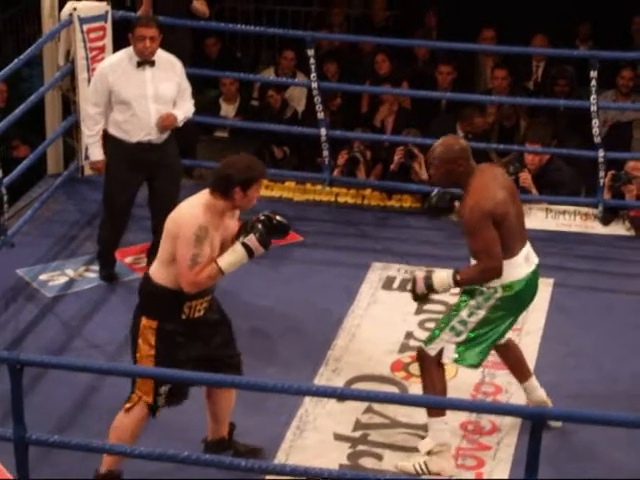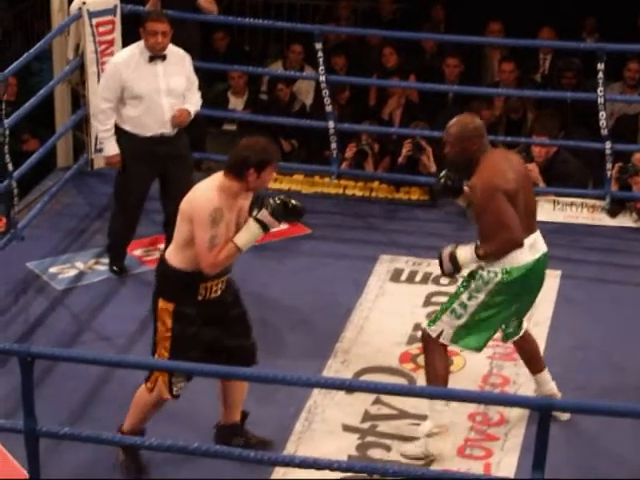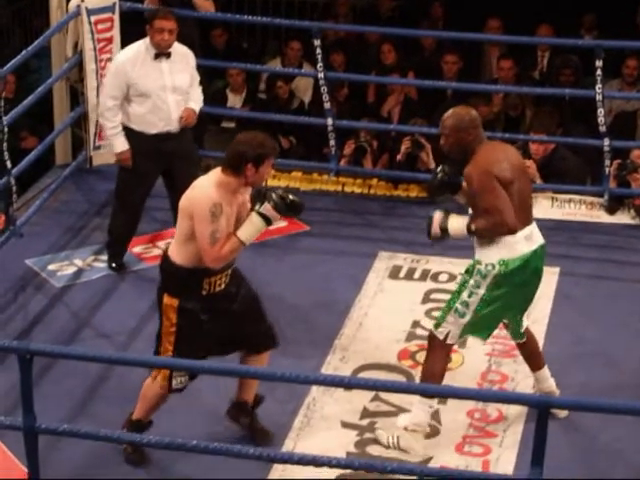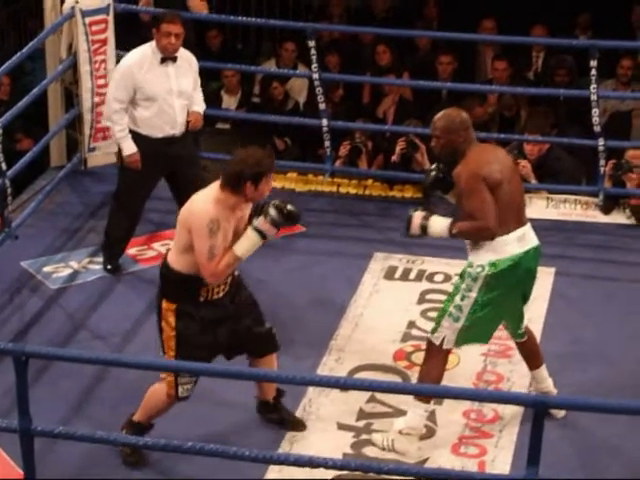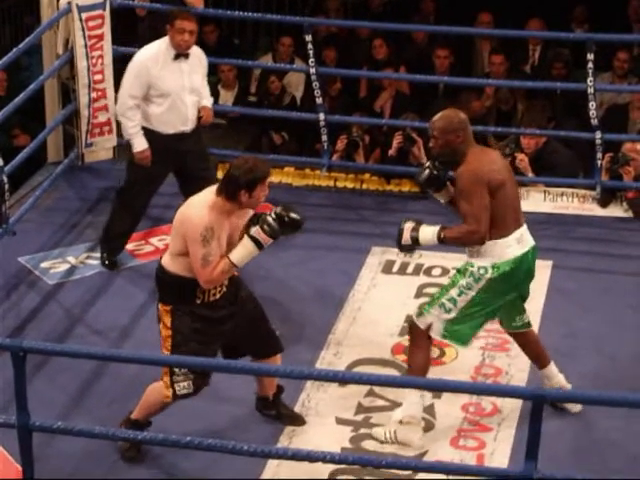
dt=0.4s
person 1, frame 1
left shoulder: (475, 204)
right shoulder: (492, 172)
left elbow: (491, 268)
left wrist: (438, 280)
right wrist: (453, 209)
left hip: (502, 287)
right hip: (526, 271)
left knee: (430, 355)
right knee: (496, 334)
right ankle: (540, 403)
person 1, frame 2
left shoulder: (484, 180)
right shoulder: (508, 158)
left elbow: (511, 238)
left wrist: (465, 254)
right wrist: (461, 192)
left hip: (506, 271)
right hip: (535, 258)
left knee: (434, 337)
right knee: (513, 327)
left ankle: (435, 431)
right ankle: (551, 396)
person 1, frame 3
left shoulder: (478, 168)
right shoulder: (505, 151)
left elbow: (505, 222)
left wrist: (455, 224)
right wrist: (460, 190)
left hip: (502, 262)
right hip: (531, 250)
left knee: (441, 337)
right knee: (516, 322)
left ankle: (414, 425)
right ankle: (550, 394)
person 1, frame 4
left shoulder: (467, 170)
right shoulder: (497, 153)
left elbow: (485, 228)
left wrist: (434, 224)
right wrist: (450, 189)
left hip: (494, 263)
right hip: (525, 249)
left knee: (439, 341)
right knee: (515, 325)
left ankle: (408, 432)
right ankle: (548, 392)
person 1, frame 5
left shoulder: (469, 171)
right shoulder: (489, 156)
left elbow: (476, 233)
left wrist: (424, 233)
right wrist: (441, 189)
left hip: (495, 264)
right hip: (521, 251)
left knee: (420, 327)
right knee: (516, 324)
left ankle: (408, 423)
right ankle: (561, 389)
person 2, frame 1
left shoulder: (227, 207)
right shoulder: (194, 219)
left elbow: (224, 248)
right elbow: (192, 281)
left wrist: (257, 232)
right wrist: (244, 249)
left hip: (201, 303)
right hip: (164, 308)
left knee: (227, 370)
right knee: (146, 398)
left ankle: (219, 441)
person 2, frame 2
left shoulder: (241, 189)
right shoulder: (209, 201)
right elbow: (211, 262)
left wrist: (272, 214)
right wrist: (258, 225)
left hip: (217, 285)
right hip: (182, 290)
left knee: (241, 356)
right knee: (167, 379)
left ankle: (230, 429)
right ankle: (128, 436)
person 2, frame 3
left shoulder: (239, 184)
right shoulder: (208, 197)
right elbow: (215, 257)
left wrist: (271, 209)
right wrist: (260, 219)
left hip: (224, 278)
right hip: (186, 286)
left knee: (260, 340)
right knee: (173, 373)
left ankle: (243, 407)
right ankle: (134, 426)
person 2, frame 4
left shoulder: (239, 197)
right shoulder: (206, 212)
right elbow: (213, 272)
left wrist: (271, 219)
right wrist: (258, 232)
left hip: (225, 285)
right hip: (186, 294)
left knee: (264, 345)
right knee: (179, 383)
left ankle: (270, 405)
right ankle: (134, 428)
person 2, frame 5
left shoulder: (238, 202)
right shoulder: (201, 218)
left elbow: (237, 238)
right elbow: (208, 278)
left wrist: (273, 223)
right wrist: (256, 239)
left hip: (224, 285)
right hip: (184, 296)
left knee: (267, 345)
right knee: (180, 384)
left ankle: (269, 401)
right ankle: (132, 424)
person 3, frame 1
left shoulder: (173, 65)
right shoulder: (110, 68)
left elbow: (186, 100)
right elbow: (93, 112)
left wrist: (177, 116)
right wrist: (95, 151)
left hip: (163, 149)
right hip: (123, 151)
left knee: (167, 209)
right knee: (116, 210)
right ankle: (106, 261)
person 3, frame 2
left shoulder: (182, 58)
right shoulder: (121, 63)
left elbow: (193, 92)
right elbow: (104, 107)
left wrist: (189, 109)
right wrist: (110, 147)
left hip: (175, 142)
right hip: (136, 145)
left knee: (181, 201)
right knee: (128, 203)
right ankle: (116, 255)
person 3, frame 3
left shoulder: (185, 55)
right shoulder: (127, 60)
left elbow: (194, 87)
right elbow: (108, 104)
left wrist: (193, 107)
right wrist: (119, 144)
left hip: (179, 139)
right hip: (140, 142)
right knee: (129, 200)
right ankle: (115, 252)
person 3, frame 4
left shoulder: (189, 60)
right shoulder: (133, 63)
right elbow: (114, 107)
left wrist: (197, 109)
right wrist: (127, 146)
left hip: (181, 141)
right hip: (144, 145)
left knee: (195, 195)
right knee: (128, 202)
right ankle: (111, 253)
person 3, frame 5
left shoulder: (199, 56)
right shoulder: (146, 58)
right elbow: (127, 104)
left wrist: (206, 104)
right wrist: (138, 143)
left hip: (190, 137)
right hip: (155, 140)
left knee: (205, 189)
right knee: (134, 196)
right ankle: (110, 247)
